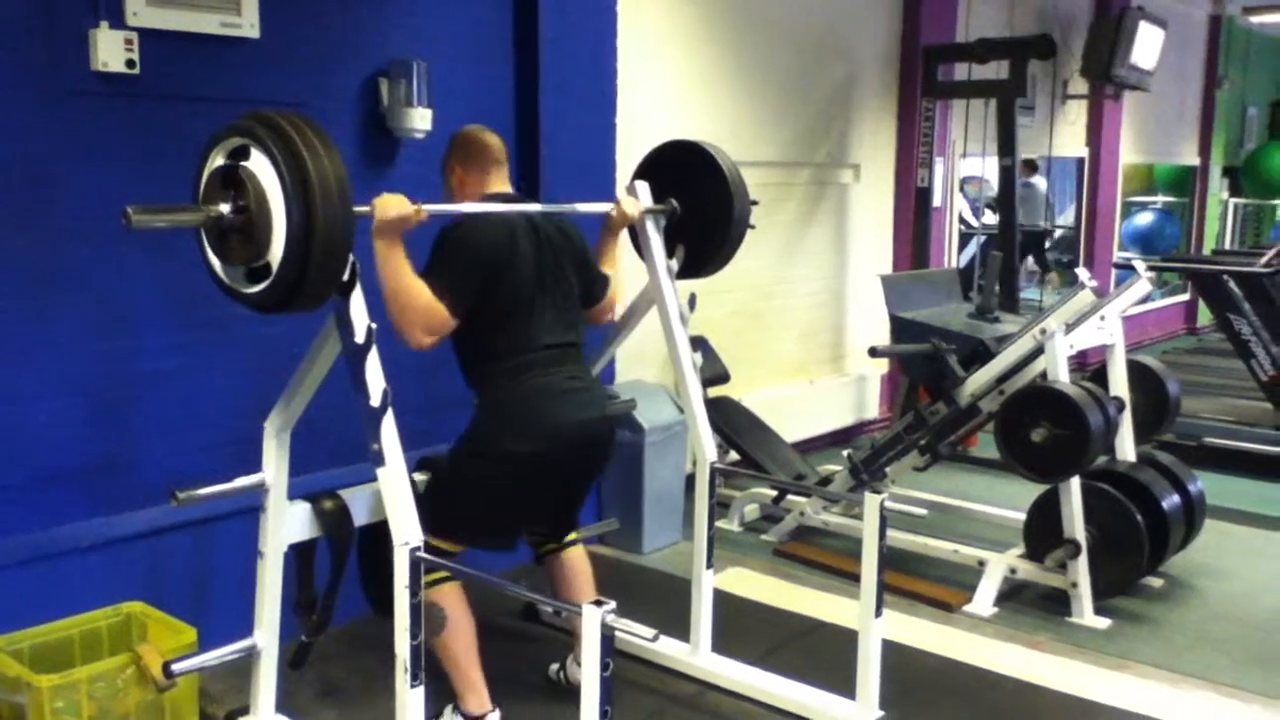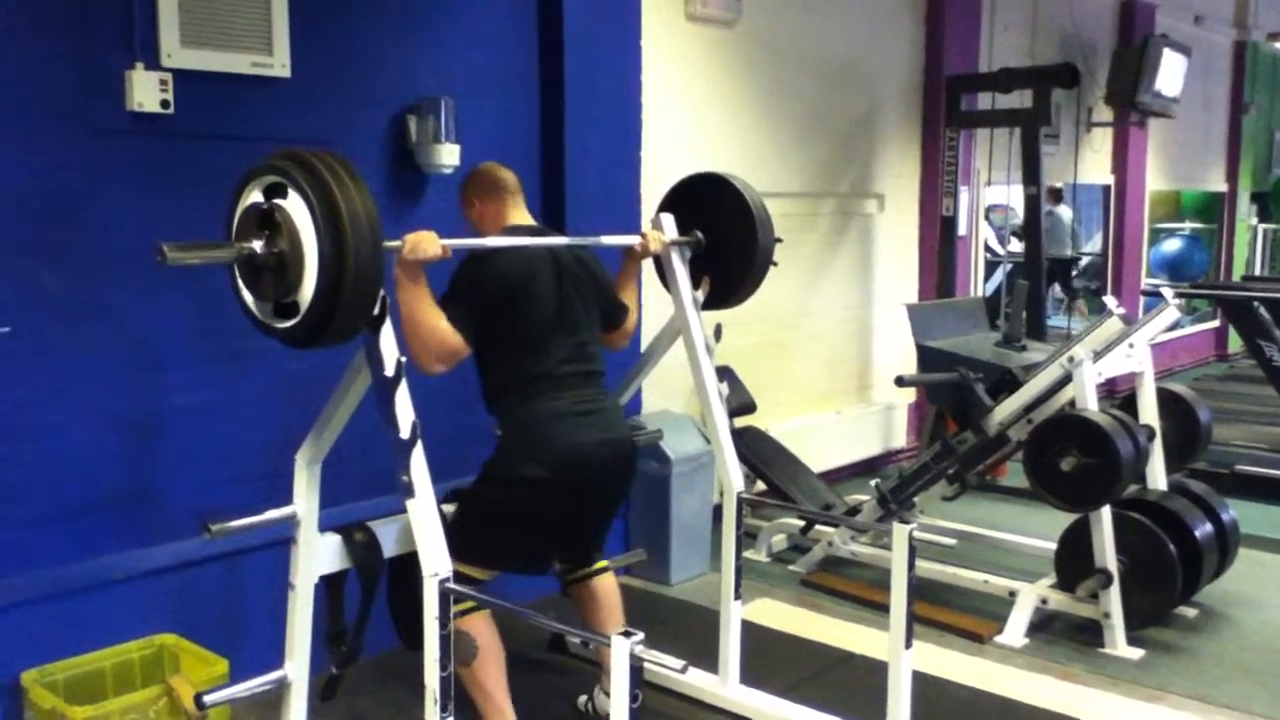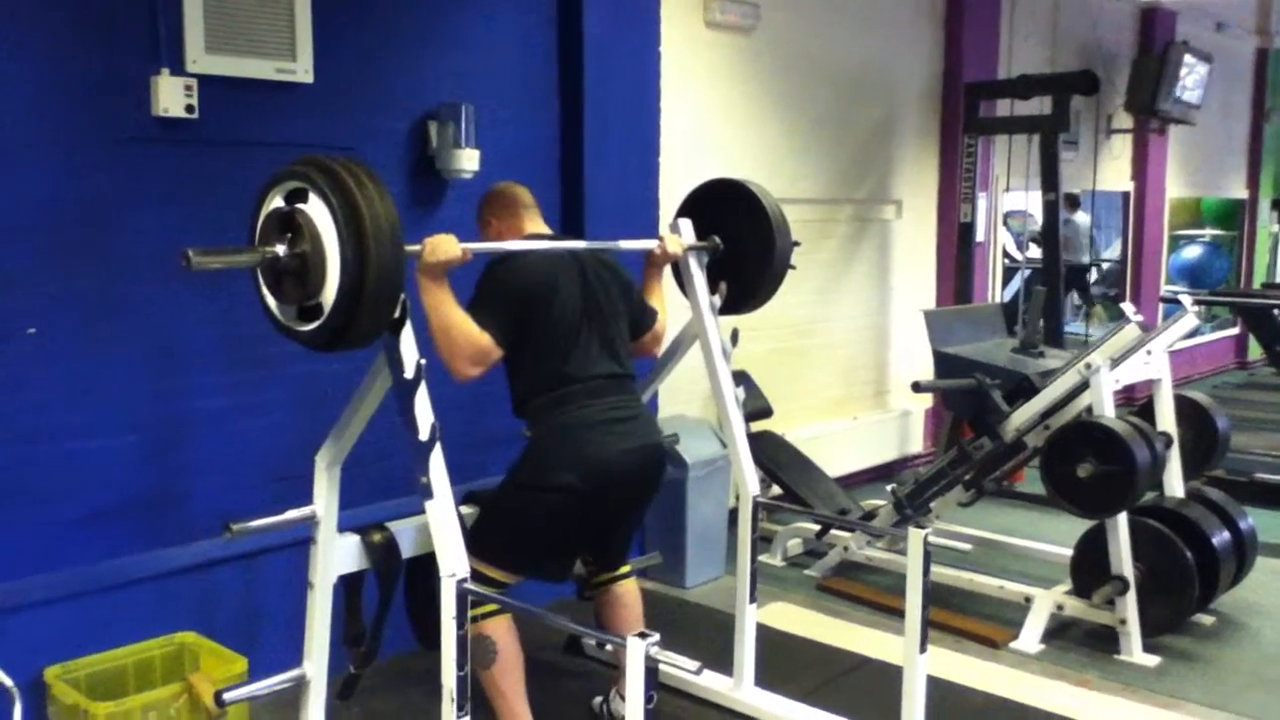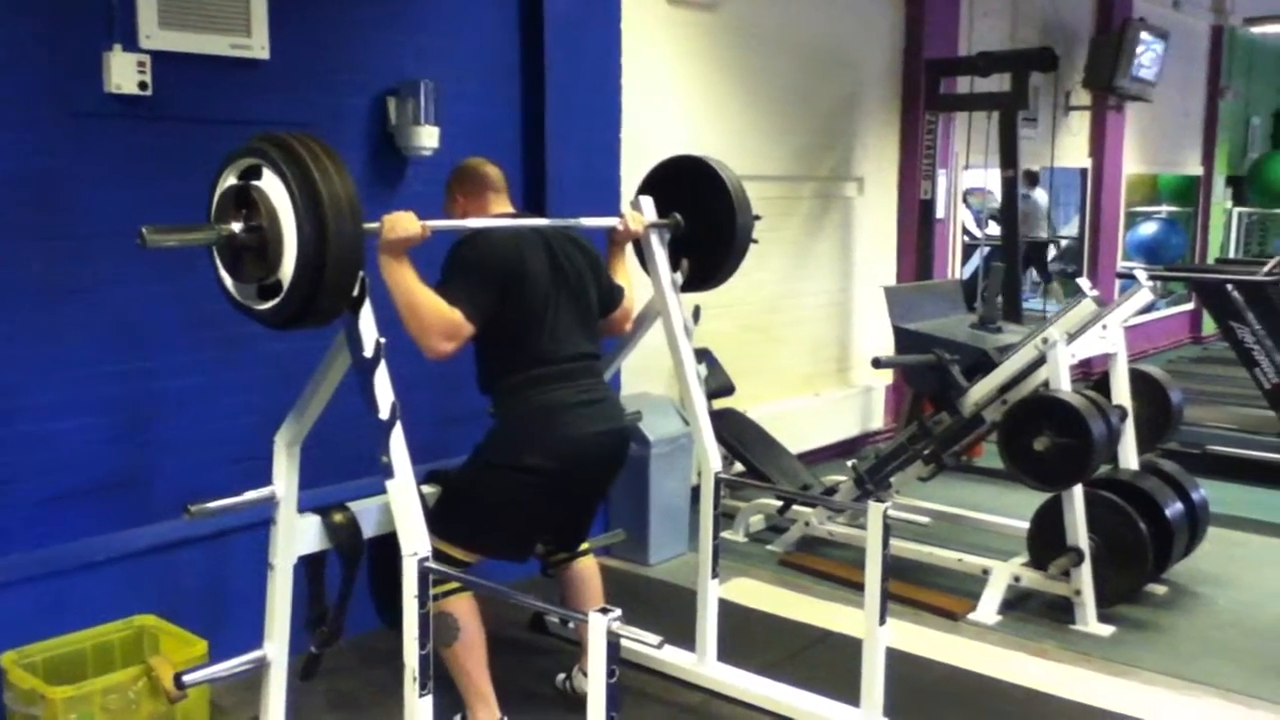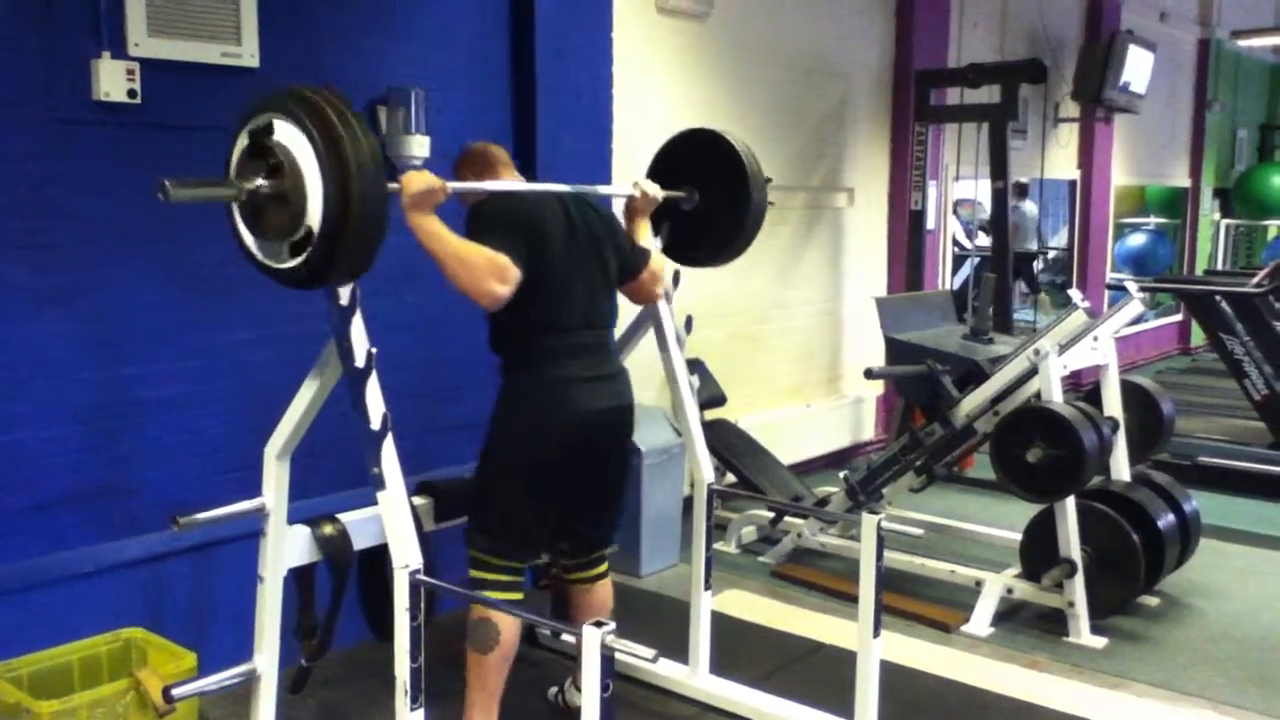
dt=1s
person 1, frame 1
left shoulder: (469, 233)
right shoulder: (560, 227)
left elbow: (421, 328)
right elbow: (602, 310)
left wrist: (387, 239)
right wrist: (614, 233)
left hip: (520, 424)
right hip: (591, 413)
left knee: (425, 555)
right knee: (556, 531)
right ankle: (588, 662)
person 1, frame 2
left shoulder: (489, 265)
right shoulder: (580, 257)
left elbow: (436, 355)
right elbow: (619, 333)
left wrist: (410, 275)
right wrist: (635, 264)
left hip: (544, 449)
right hip: (613, 437)
left knee: (454, 585)
right knee: (583, 558)
person 1, frame 3
left shoulder: (512, 271)
right shoulder: (604, 264)
left elbow: (467, 359)
right elbow: (650, 341)
left wrist: (432, 279)
right wrist: (657, 269)
left hip: (573, 453)
right hip: (643, 443)
left knee: (476, 585)
right knee: (609, 562)
person 1, frame 4
left shoulder: (481, 249)
right shoulder: (572, 242)
left elbow: (440, 337)
right elbow: (621, 320)
left wrist: (394, 257)
right wrist: (620, 247)
left hip: (541, 435)
right hip: (607, 426)
left knee: (437, 563)
right knee: (566, 540)
person 1, frame 5
left shoulder: (498, 210)
right shoulder: (590, 209)
left elbow: (493, 285)
right elbow: (651, 286)
left wrist: (422, 216)
right wrist: (641, 218)
left hip: (544, 404)
right hip: (610, 397)
left knee: (498, 566)
right knee: (587, 552)
